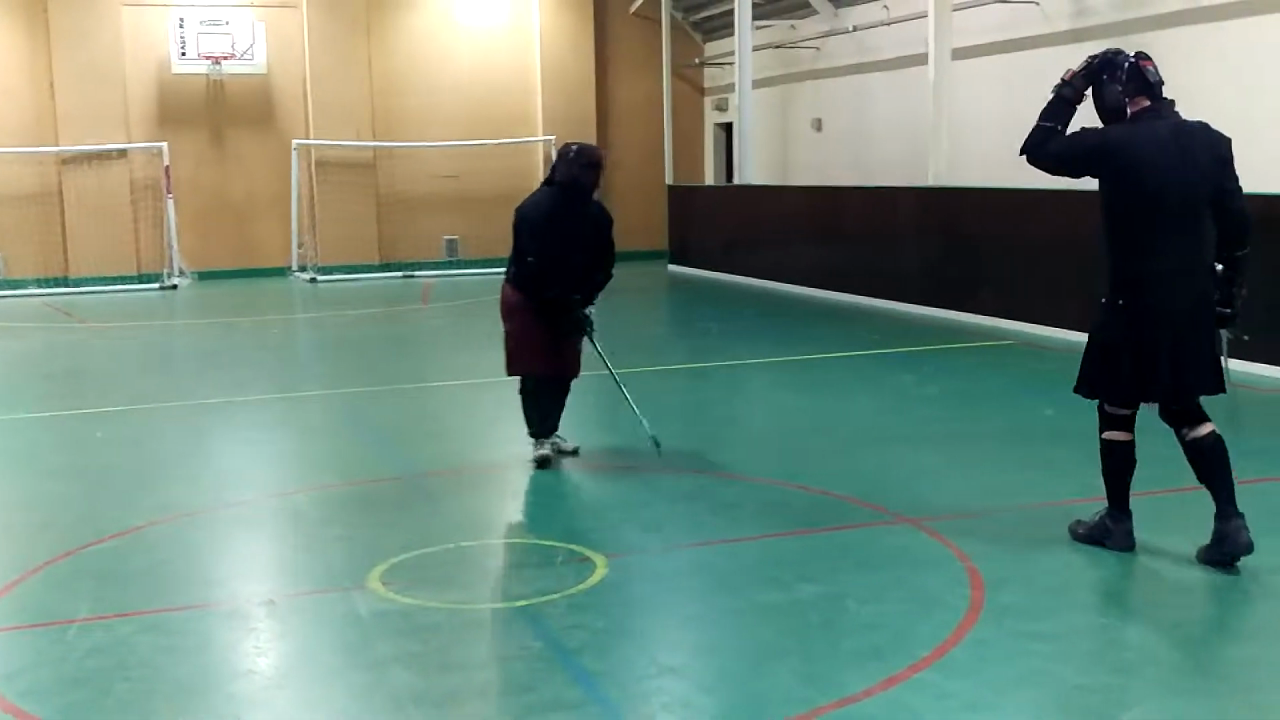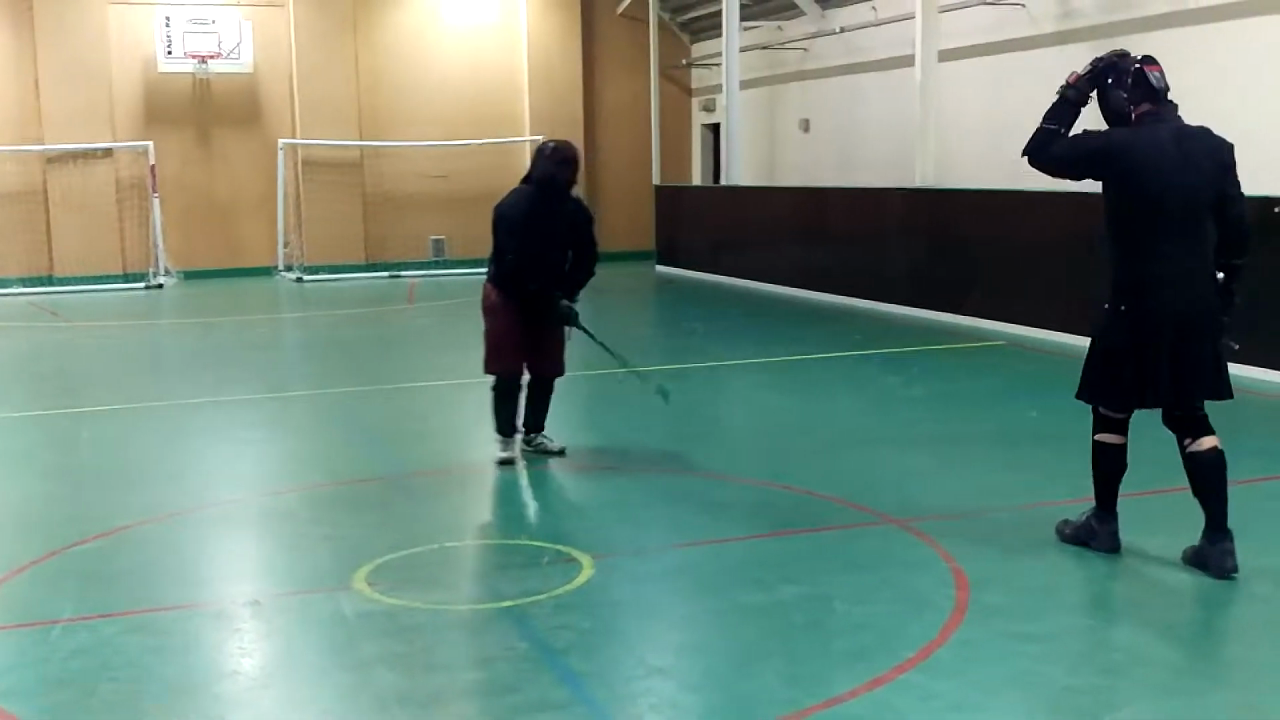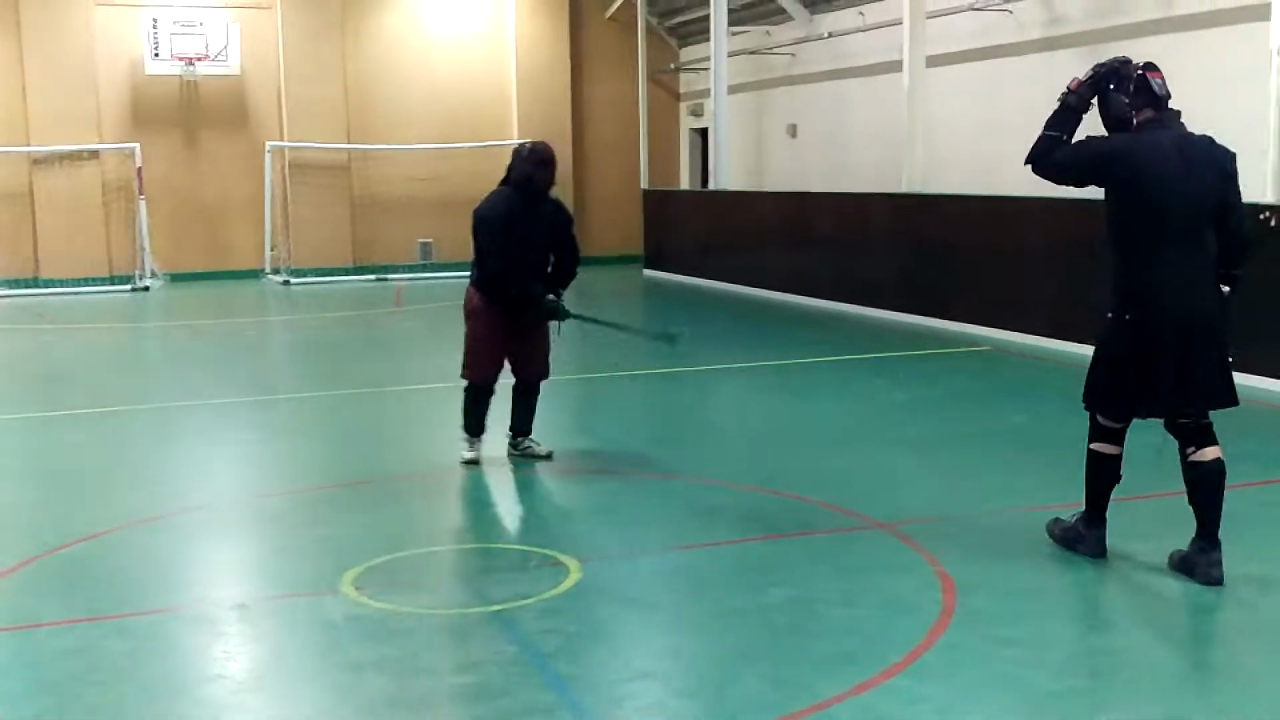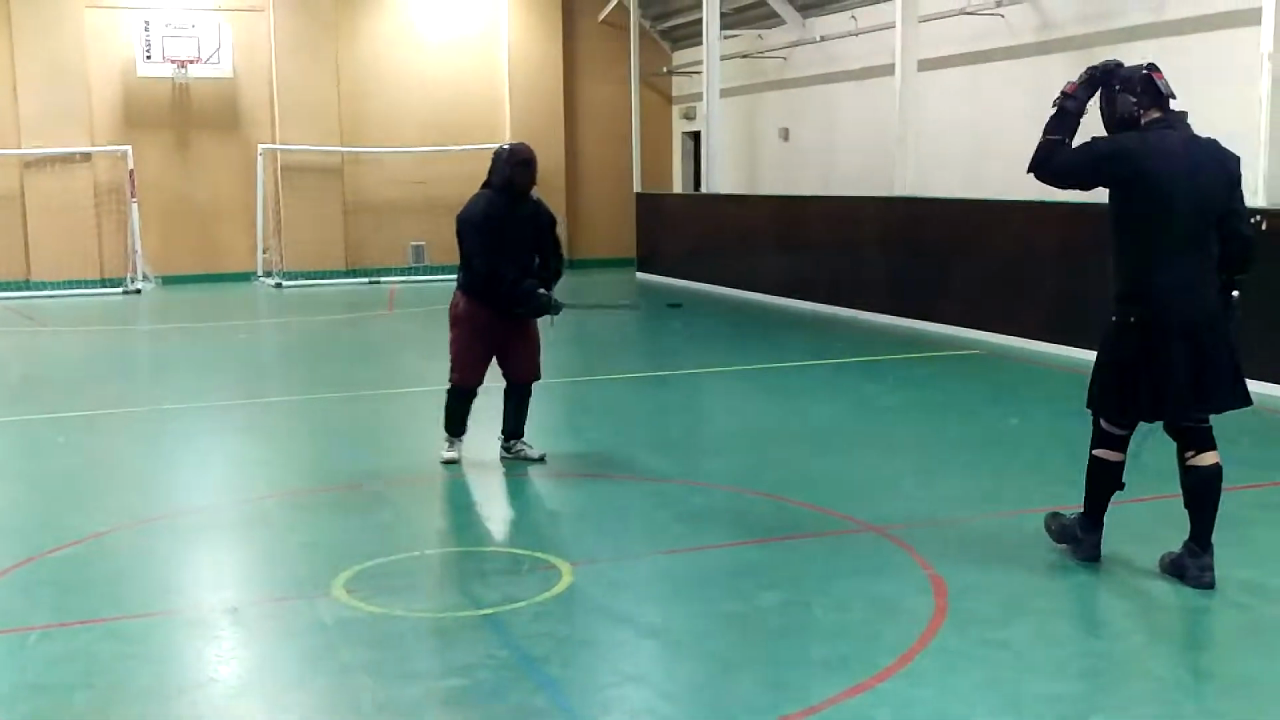
dt=0.1s
person 1, frame 1
left shoulder: (1114, 143)
right shoulder: (1209, 141)
left elbow: (1038, 151)
right elbow: (1236, 225)
left wrist: (1071, 87)
right wrist: (1228, 289)
left hip: (1137, 300)
right hip: (1194, 299)
left knee: (1117, 410)
right knee: (1186, 409)
left ankle: (1118, 521)
right ankle: (1229, 522)
person 1, frame 2
left shoulder: (1117, 147)
right shoulder: (1213, 148)
left elbow: (1040, 153)
right elbow: (1236, 232)
left wrist: (1075, 90)
right wrist: (1221, 293)
left hip: (1138, 307)
right hip: (1196, 307)
left knee: (1111, 412)
right knee: (1190, 419)
left ankle: (1103, 524)
right ankle: (1218, 541)
person 1, frame 3
left shoulder: (1120, 153)
right shoulder: (1215, 156)
left elbow: (1043, 160)
right elbow: (1235, 242)
left wrist: (1077, 97)
right wrist: (1216, 299)
left hip: (1141, 314)
right hip: (1198, 315)
left knee: (1109, 420)
right knee: (1194, 428)
left ankle: (1091, 527)
right ankle: (1207, 549)
person 1, frame 4
left shoulder: (1124, 152)
right shoulder: (1219, 158)
left elbow: (1047, 166)
right elbow: (1238, 245)
left wrist: (1072, 100)
right wrist: (1216, 303)
left hip: (1144, 317)
right hip: (1202, 317)
left knee: (1112, 426)
right knee: (1195, 432)
left ankle: (1088, 530)
right ankle: (1198, 554)
person 2, frame 1
left shoulder: (596, 213)
right shoulder: (537, 208)
left elbow: (603, 263)
right elbow: (536, 267)
left wrist: (581, 300)
right wrist: (565, 306)
left hip: (566, 303)
right hip: (526, 298)
left knee: (564, 372)
right knee: (533, 372)
left ankle: (548, 433)
right ankle: (539, 438)
person 2, frame 2
left shoulder: (575, 209)
right shoulder: (515, 206)
left elbow: (585, 258)
right elbow: (516, 264)
left wrist: (565, 296)
right wrist: (549, 301)
left hip: (548, 302)
right hip: (507, 298)
left knee: (547, 372)
right knee: (507, 373)
left ankle: (533, 434)
right ankle: (506, 438)
person 2, frame 3
left shoulder: (554, 211)
right shoulder: (494, 208)
left elbow: (567, 258)
right elbow: (499, 265)
left wrist: (550, 294)
right wrist: (534, 297)
left hip: (531, 303)
right hip: (490, 302)
left knee: (532, 375)
right knee: (482, 376)
left ankle: (520, 438)
right ankle: (472, 438)
person 2, frame 4
left shoulder: (536, 211)
right shoulder: (478, 211)
left elbow: (553, 257)
right elbow: (488, 265)
left wrist: (540, 289)
right wrist: (529, 292)
left hip: (519, 308)
right hip: (477, 306)
left knee: (523, 378)
right knee: (465, 379)
left ankle: (512, 441)
right ankle: (453, 438)
